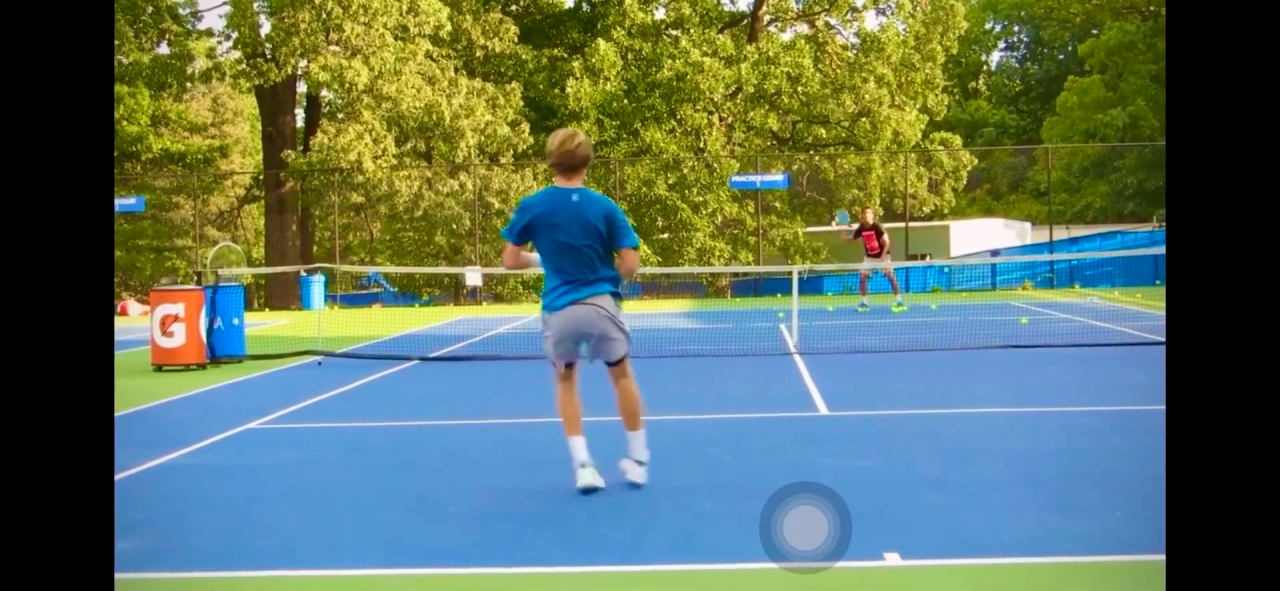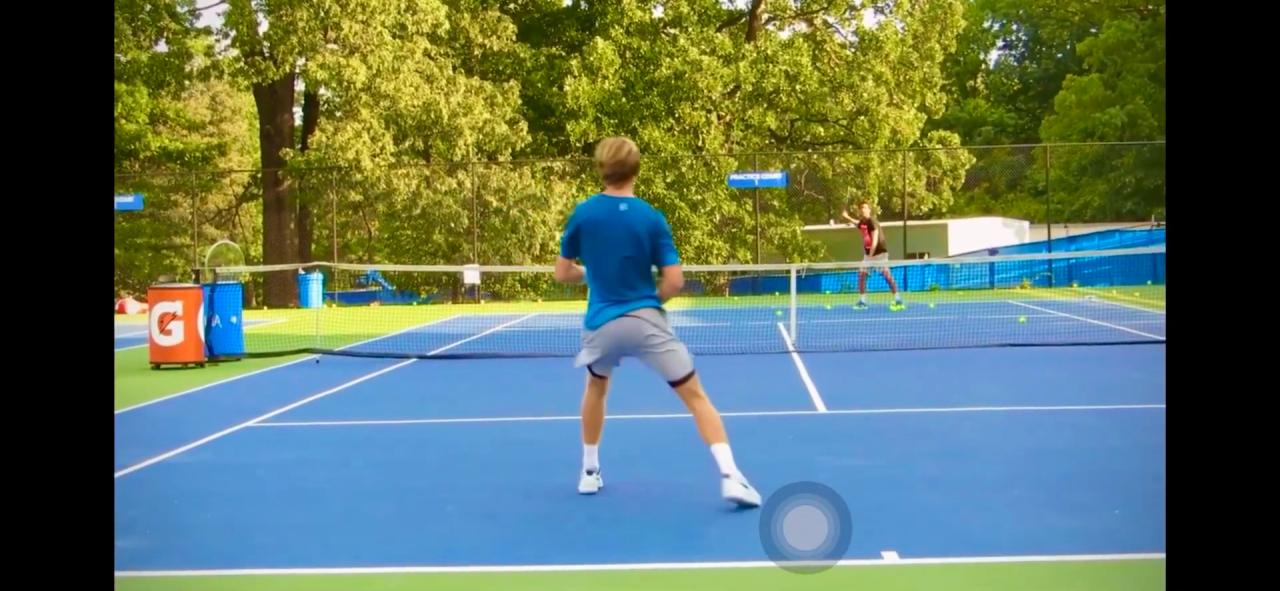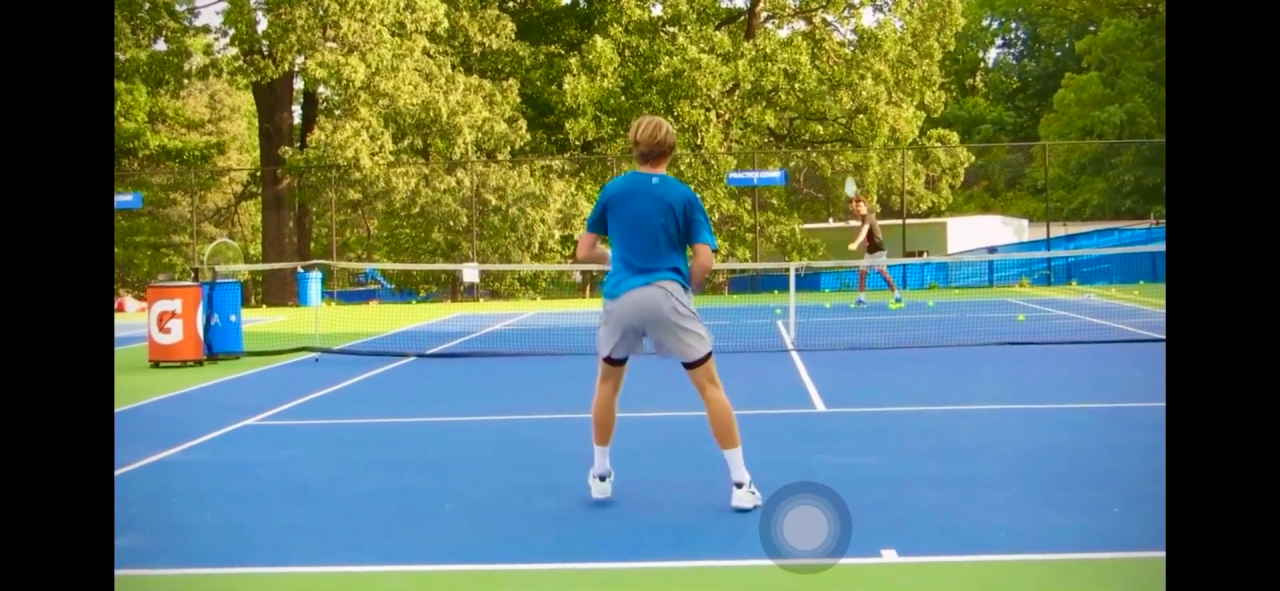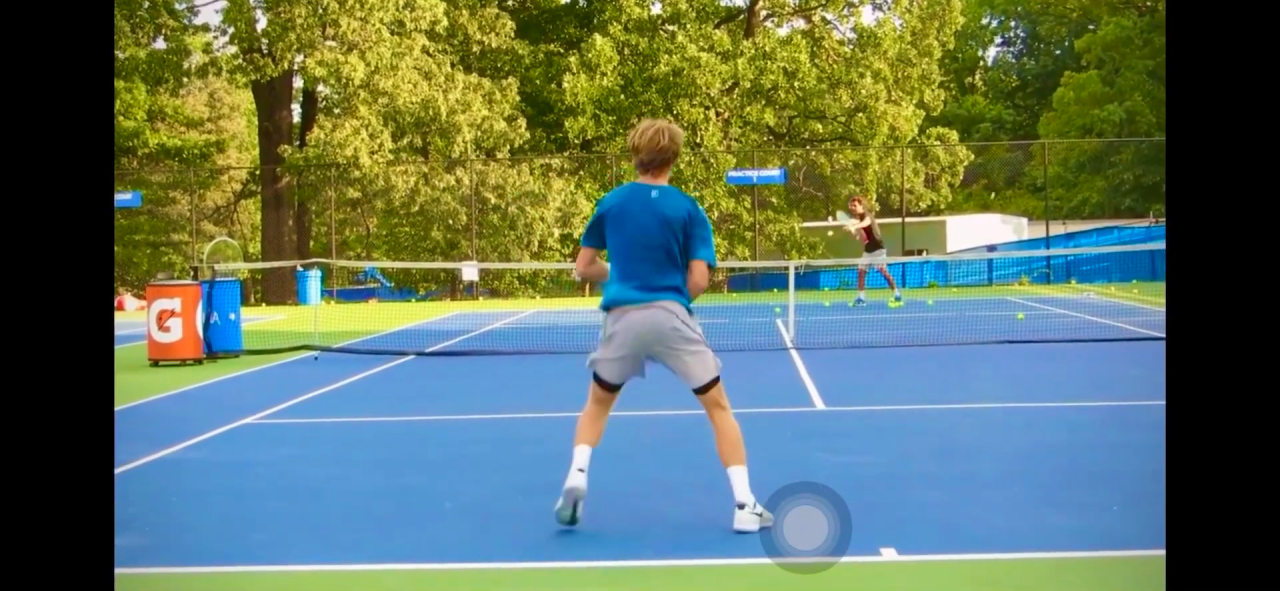
dt=0.2s
person 1, frame 1
left shoulder: (532, 206)
right shoulder: (605, 207)
left elbow: (510, 261)
right elbow: (630, 265)
left hip: (559, 311)
right hip: (602, 306)
left knee: (566, 381)
right knee: (622, 376)
left ankle: (583, 466)
right ankle: (637, 462)
person 1, frame 2
left shoulder: (582, 214)
right shoulder: (652, 218)
left elbow: (562, 274)
right elbow: (673, 282)
left hip: (601, 323)
right hip: (645, 320)
left knee: (596, 387)
right knee: (694, 396)
left ankle: (590, 471)
right ankle: (731, 478)
person 1, frame 3
left shoulder: (612, 190)
right shoulder: (685, 196)
left elbow: (584, 253)
right elbow: (704, 262)
left hip: (620, 299)
right hip: (666, 295)
left knee: (608, 382)
right knee: (709, 385)
left ankle: (601, 474)
right ankle: (741, 483)
person 1, frame 4
left shoulder: (610, 204)
right shoulder: (688, 209)
left elbow: (584, 268)
right elbow: (698, 281)
left hip: (622, 318)
right hip: (669, 315)
left knee: (597, 404)
right knee: (718, 407)
left ankle: (578, 474)
right ankle: (744, 506)
